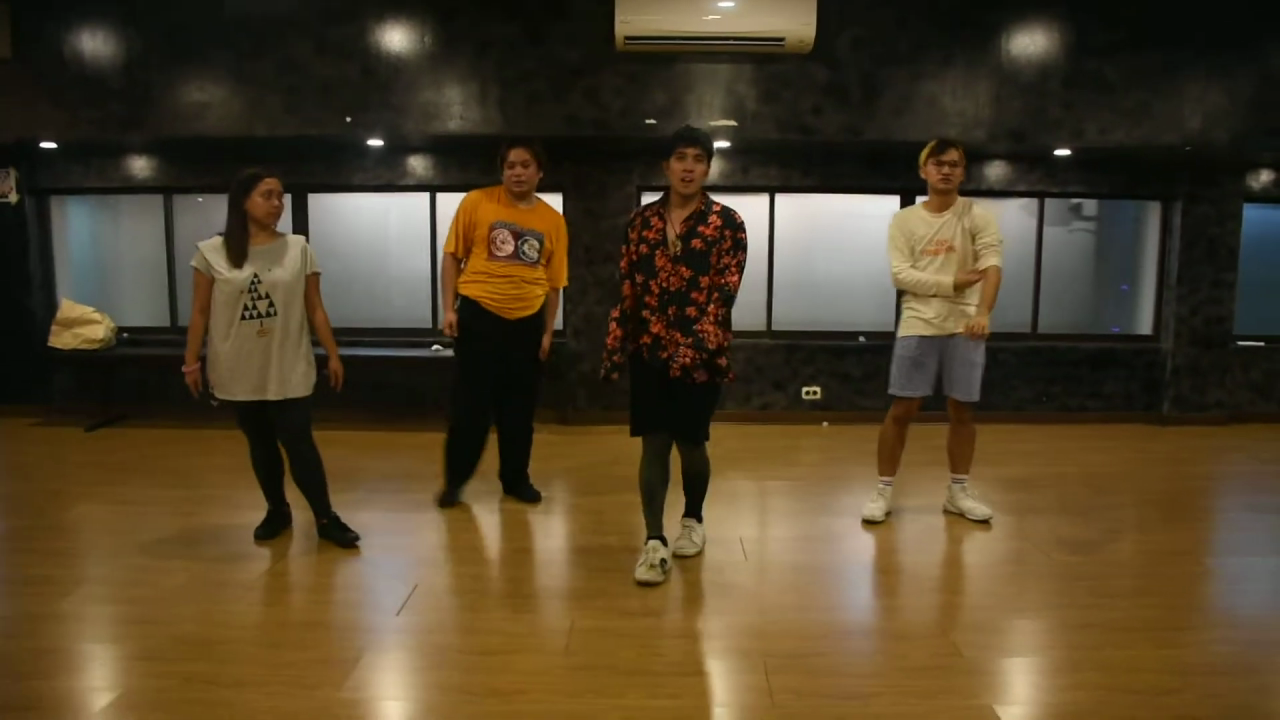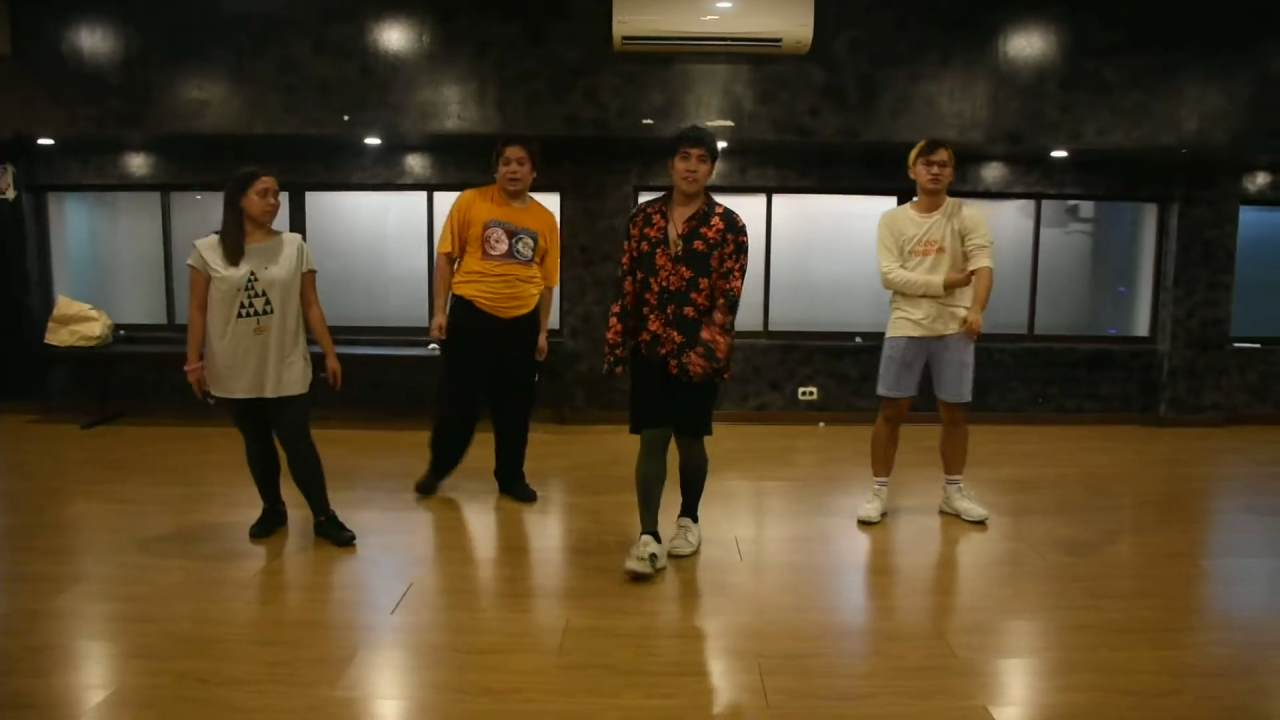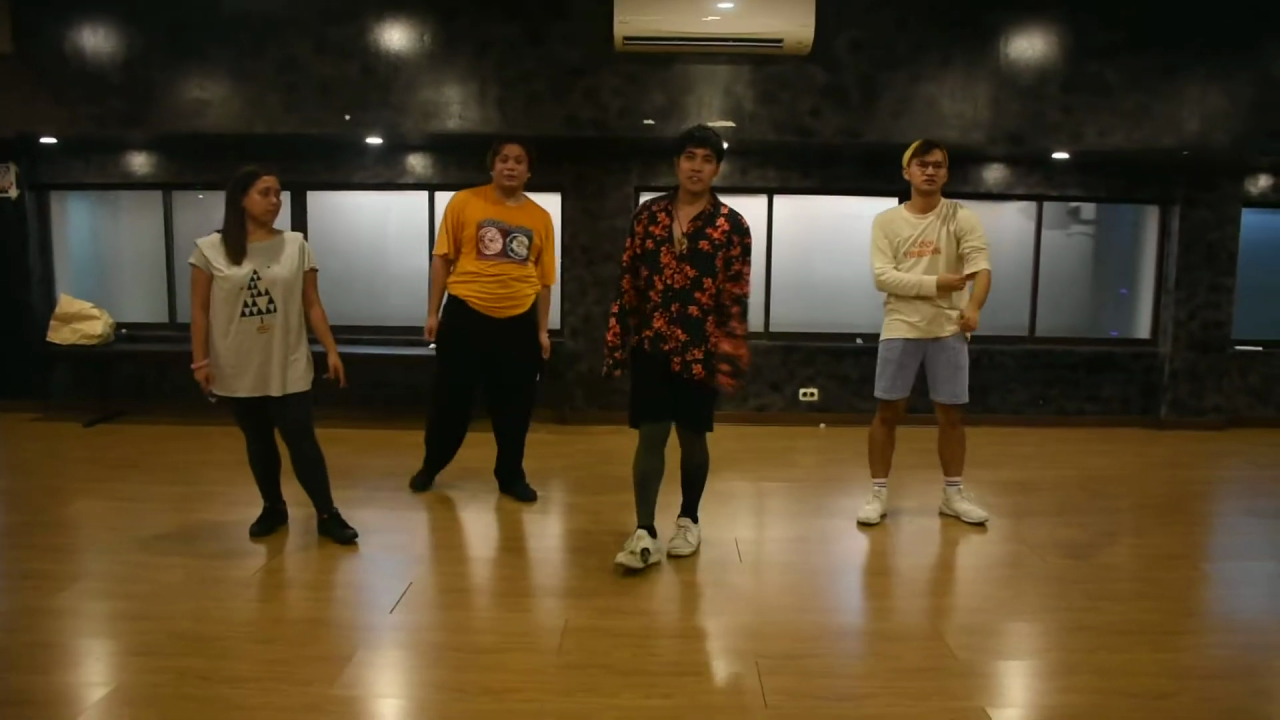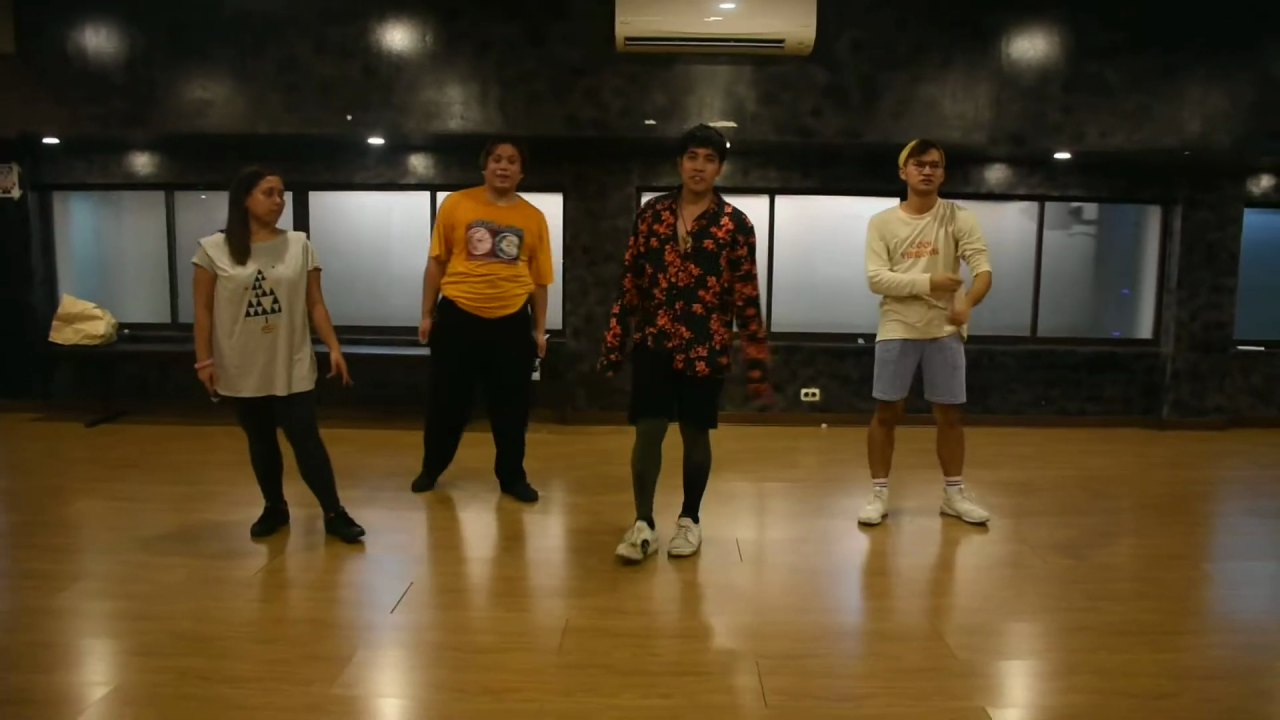
dt=0.1s
person 1, frame 1
left shoulder: (727, 223)
right shoulder: (642, 219)
left elbow: (725, 292)
right elbow: (628, 286)
left wrist: (700, 342)
right wrist: (616, 343)
left hip: (700, 355)
right hip: (648, 352)
left knee: (690, 443)
right knee: (654, 444)
left ankle: (693, 519)
right ankle: (654, 542)
person 1, frame 2
left shoulder: (727, 225)
right shoulder: (645, 215)
left elbow: (728, 295)
right elbow: (629, 283)
left wrist: (708, 349)
right wrist: (616, 337)
left hip: (698, 352)
right hip: (648, 348)
left knee: (689, 439)
right knee: (652, 441)
left ankle: (688, 519)
right ankle: (648, 539)
person 1, frame 3
left shoulder: (731, 225)
right shoulder: (648, 214)
left elbow: (736, 299)
right elbow: (629, 281)
left wrist: (731, 359)
right wrist: (616, 339)
left hip: (700, 350)
right hip: (650, 345)
left knee: (692, 435)
right knee: (650, 435)
left ankle: (688, 520)
right ankle: (644, 533)
person 1, frame 4
left shoulder: (735, 224)
right shoulder: (653, 213)
left elbow: (747, 297)
right elbow: (631, 277)
left wrist: (757, 361)
right wrist: (616, 337)
left hip: (704, 347)
right hip: (653, 341)
left knee: (695, 433)
right knee: (648, 430)
left ankle: (689, 519)
right ankle: (642, 526)
person 2, frame 1
left shoulder: (978, 215)
right shoulder: (904, 220)
left elbow: (992, 268)
right elbow: (900, 276)
left wrist: (982, 313)
right wrist: (951, 282)
left hip: (964, 327)
right hip: (917, 326)
left knee: (962, 411)
right knee: (901, 410)
left ankle: (958, 492)
right ankle: (884, 491)
person 2, frame 2
left shoulder: (967, 216)
right shoulder: (892, 220)
left elbow: (983, 267)
right elbow: (890, 276)
left wrist: (977, 310)
right wrist: (942, 282)
left hip: (954, 328)
right hip: (906, 327)
left knee: (954, 413)
right knee: (891, 411)
left ankle: (954, 492)
right ankle: (879, 492)
person 2, frame 3
left shoulder: (962, 218)
right shoulder: (886, 221)
left elbow: (981, 269)
right elbow: (883, 278)
left wrist: (973, 308)
right wrist: (935, 283)
left hip: (948, 330)
right hip: (900, 329)
left knee: (951, 414)
right knee: (887, 412)
left ankle: (953, 494)
right ankle: (879, 494)
person 2, frame 4
left shoulder: (959, 218)
right shoulder: (882, 222)
left elbow: (983, 270)
right elbow: (876, 278)
left wrist: (967, 304)
right wrist: (929, 282)
left hip: (945, 330)
right hip: (897, 330)
left knee: (949, 414)
right knee: (886, 412)
left ankle: (954, 494)
right ankle: (879, 494)
person 3, frame 1
left shoulder: (298, 249)
right shoulder: (212, 252)
left elbow: (315, 308)
right elbow: (201, 313)
left wrist: (333, 355)
right wrist: (191, 362)
left hip: (289, 369)
right hip: (239, 372)
left knee: (299, 443)
right knee: (260, 444)
left ankle: (326, 518)
right ankle: (278, 511)
person 3, frame 2
left shoulder: (294, 246)
right shoulder: (208, 250)
left elbow: (311, 306)
right elbow: (198, 311)
left wrist: (330, 353)
right wrist: (195, 361)
left hip: (286, 367)
right hip: (235, 370)
left knee: (297, 441)
right knee: (257, 442)
left ankle: (324, 517)
right ankle: (273, 509)
person 3, frame 3
left shoulder: (296, 245)
right shoulder: (210, 249)
left elbow: (312, 305)
right elbow: (201, 310)
left wrist: (332, 351)
right wrist: (201, 360)
left hip: (288, 366)
right hip: (238, 369)
left knee: (301, 439)
right knee: (258, 440)
left ankle: (327, 515)
right ankle: (273, 508)
person 3, frame 4
left shoulder: (299, 245)
right shoulder: (213, 249)
left elbow: (315, 304)
right elbow: (203, 309)
left wrist: (334, 348)
right wrist: (203, 360)
left hip: (292, 365)
right hip: (242, 368)
left knee: (305, 437)
right knee: (260, 439)
left ankle: (334, 513)
right ankle: (275, 508)
person 4, frame 1
left shoulder: (554, 221)
right shoulder: (476, 203)
left elbow: (553, 282)
right elbow: (452, 256)
left wrist: (547, 331)
right wrist: (449, 307)
left hip: (527, 322)
right hip: (478, 315)
left knee: (519, 405)
right knee: (471, 401)
left ankle: (515, 478)
right ankle: (454, 478)
person 4, frame 2
left shoulder: (546, 219)
right shoulder: (469, 202)
left elbow: (546, 280)
right elbow: (445, 258)
left wrist: (542, 330)
right wrist: (440, 310)
left hip: (521, 321)
right hip: (471, 314)
left knee: (515, 404)
right knee: (459, 398)
left ankle: (511, 477)
right ankle: (437, 469)
person 4, frame 3
left shoulder: (541, 218)
right shoulder: (464, 202)
left elbow: (543, 279)
right elbow: (442, 259)
left wrist: (542, 329)
right wrist: (433, 312)
left hip: (517, 321)
right hip: (465, 314)
left knee: (514, 404)
right knee: (451, 397)
left ankle: (511, 476)
right ankle: (431, 464)
person 4, frame 4
left shoulder: (532, 217)
right shoulder: (456, 205)
left elbow: (540, 278)
right elbow: (436, 263)
left wrist: (539, 328)
right wrist: (427, 314)
left hip: (510, 321)
right hip: (457, 315)
left knee: (511, 403)
right knee: (446, 398)
left ankle: (512, 475)
right ankle: (432, 467)
